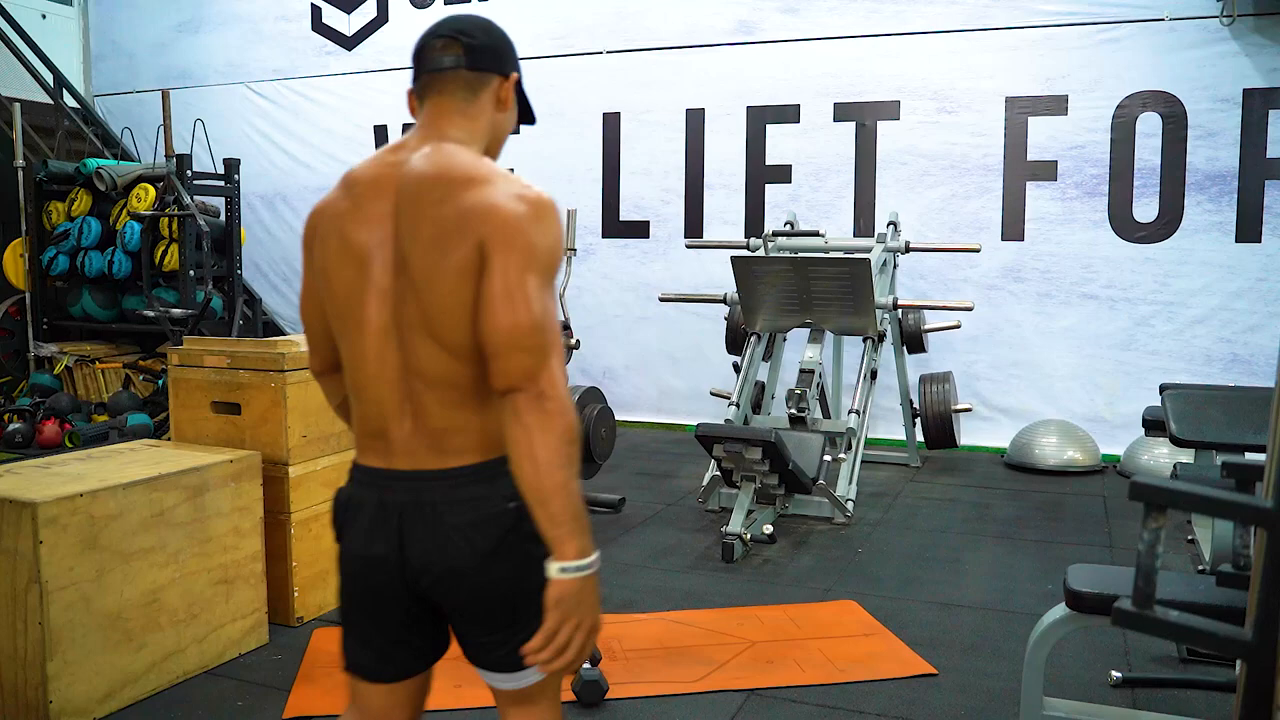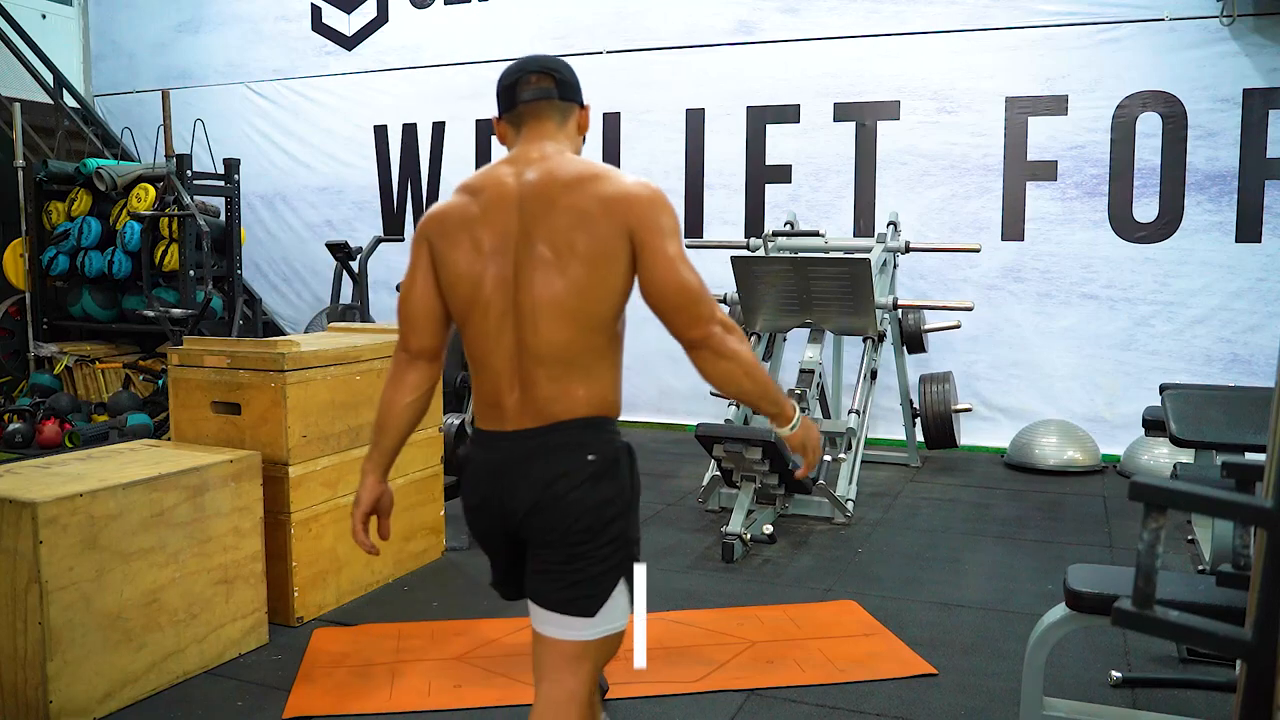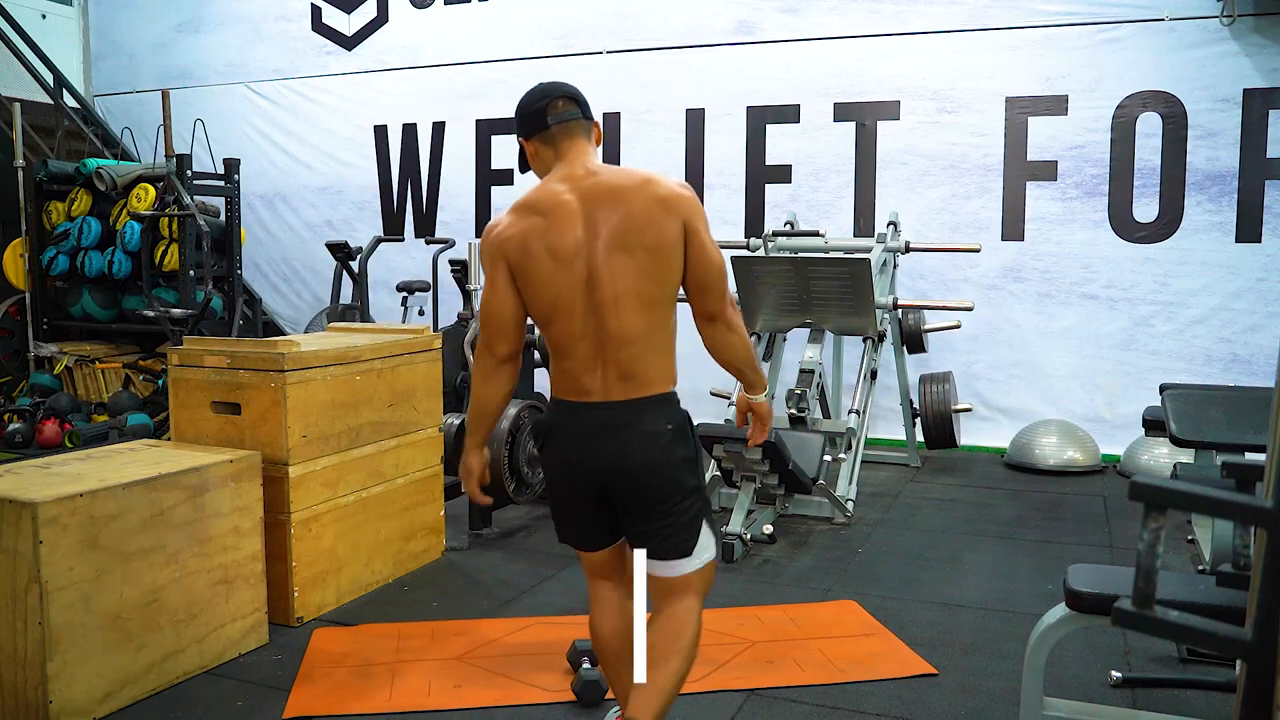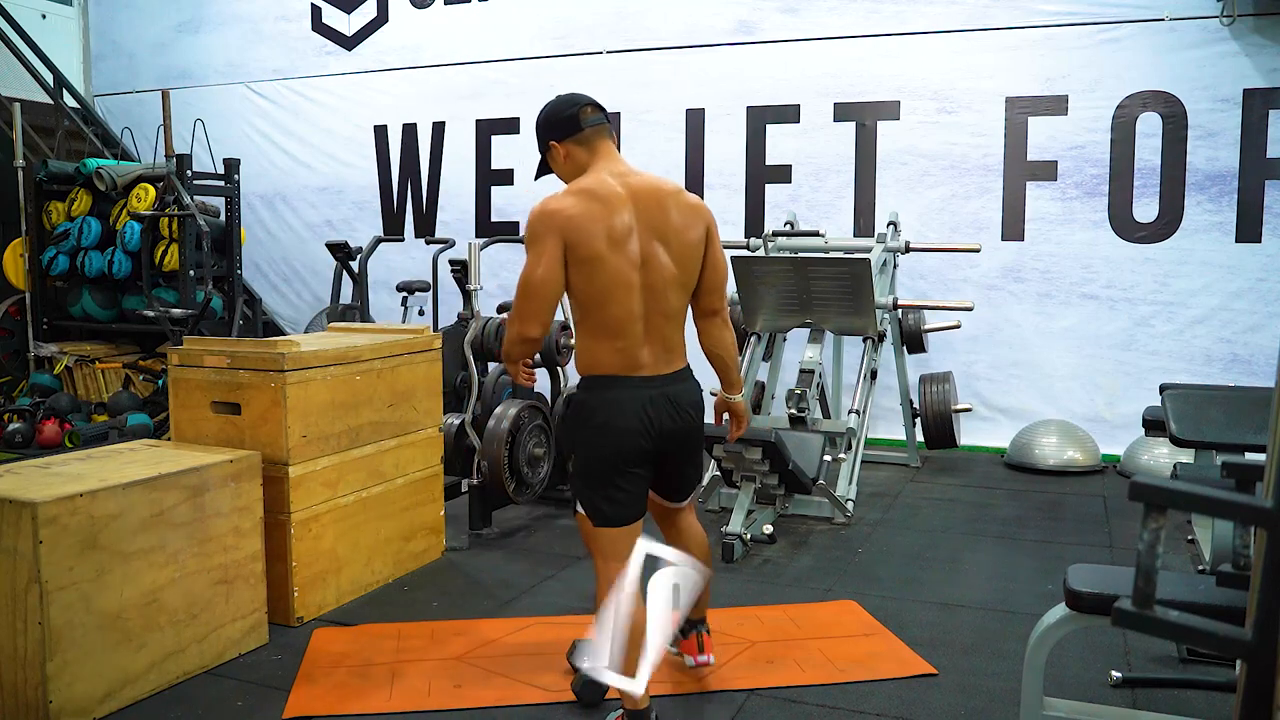
dt=0.3s
person 1, frame 1
left shoulder: (333, 208)
right shoulder: (510, 206)
right elbow: (529, 394)
right wrist: (576, 560)
left hip: (375, 511)
right hip: (485, 513)
person 1, frame 2
left shoulder: (446, 217)
right shoulder: (628, 200)
left elbow: (414, 359)
right elbow: (707, 335)
left wrist: (375, 472)
right wrist: (788, 418)
left hip: (490, 469)
right hip: (582, 468)
left knee: (563, 633)
person 1, frame 3
left shoulder: (510, 229)
right shoulder: (670, 199)
left elbow: (498, 355)
right elbow: (718, 314)
left wrist: (475, 445)
right wrist: (756, 387)
left hip: (573, 433)
right hip: (654, 429)
left knee: (607, 582)
right knee: (682, 594)
person 1, frame 4
left shoulder: (559, 212)
right shoulder: (691, 207)
left elbow: (528, 326)
right elbow: (714, 313)
left wrist: (513, 358)
right wrist: (732, 389)
left hip: (606, 406)
right hip: (677, 396)
left knee: (615, 563)
right knee: (677, 516)
right ankle: (696, 634)
